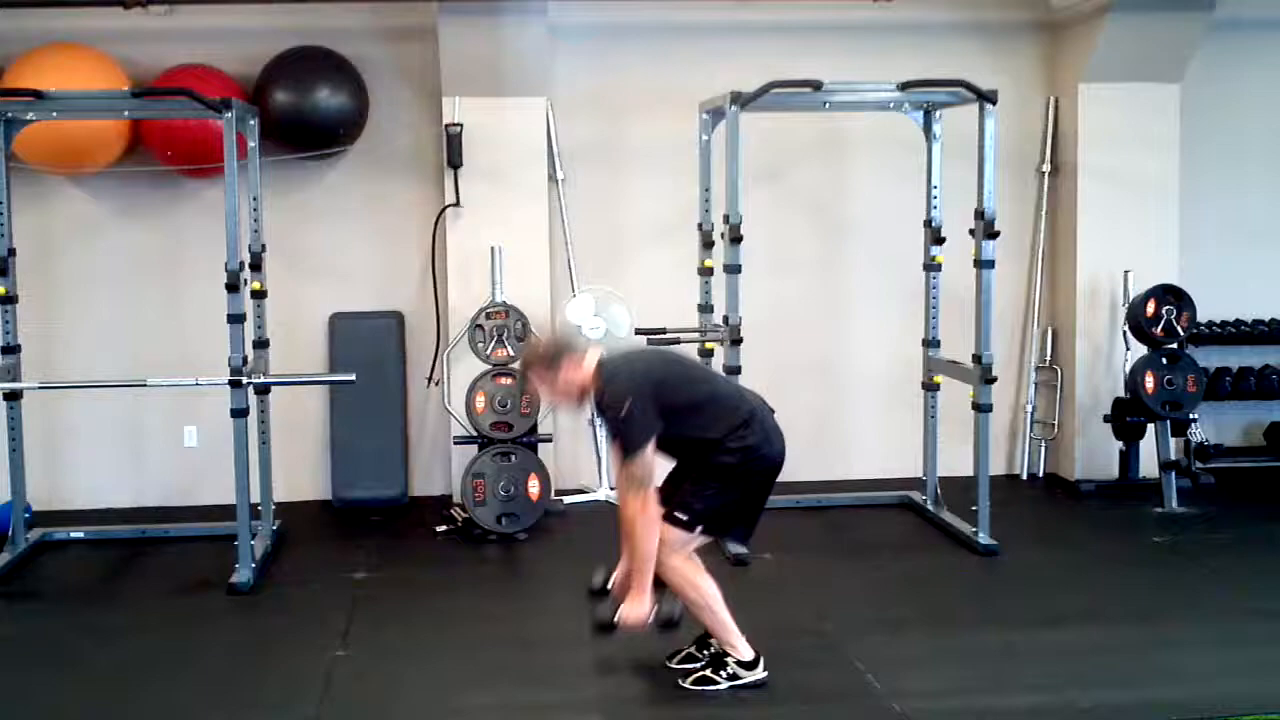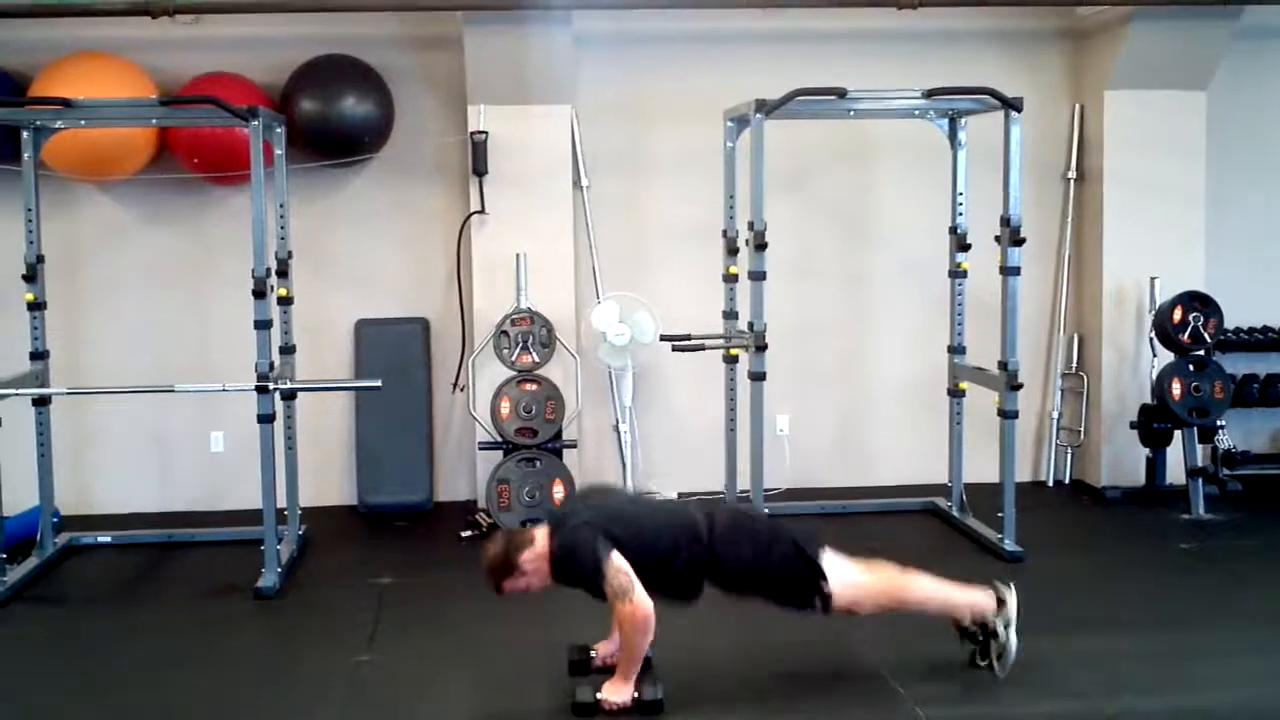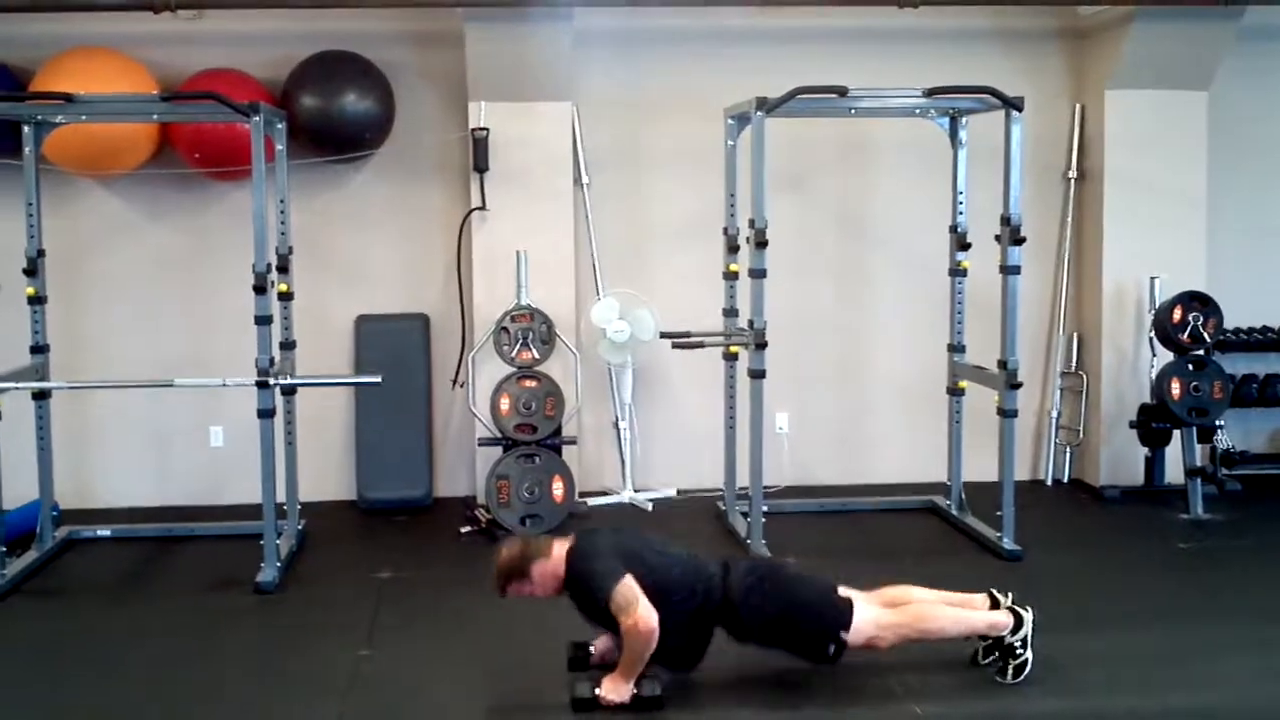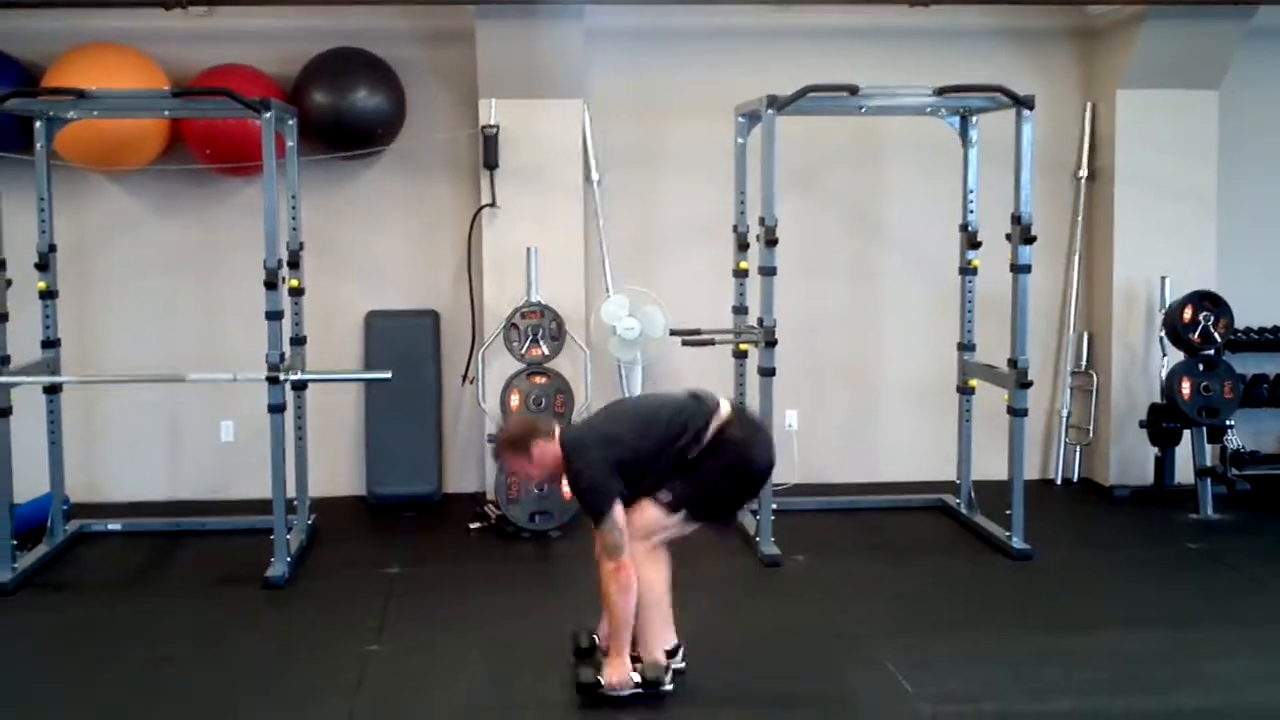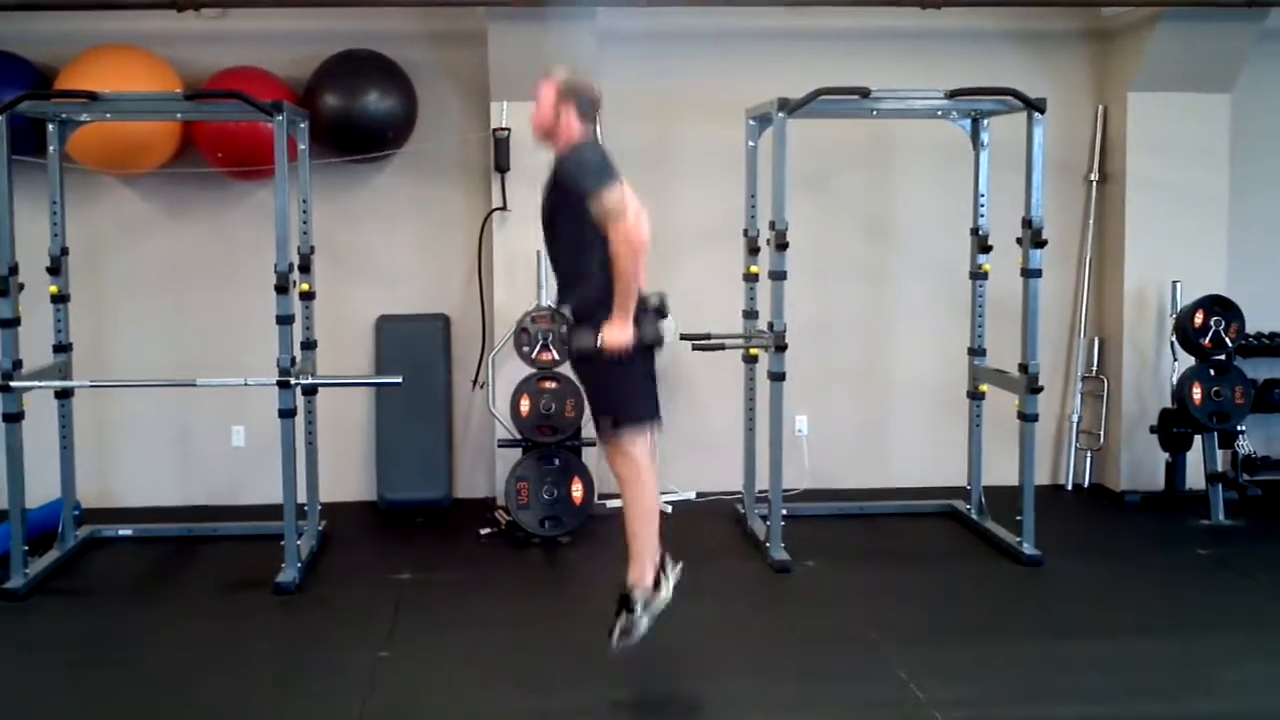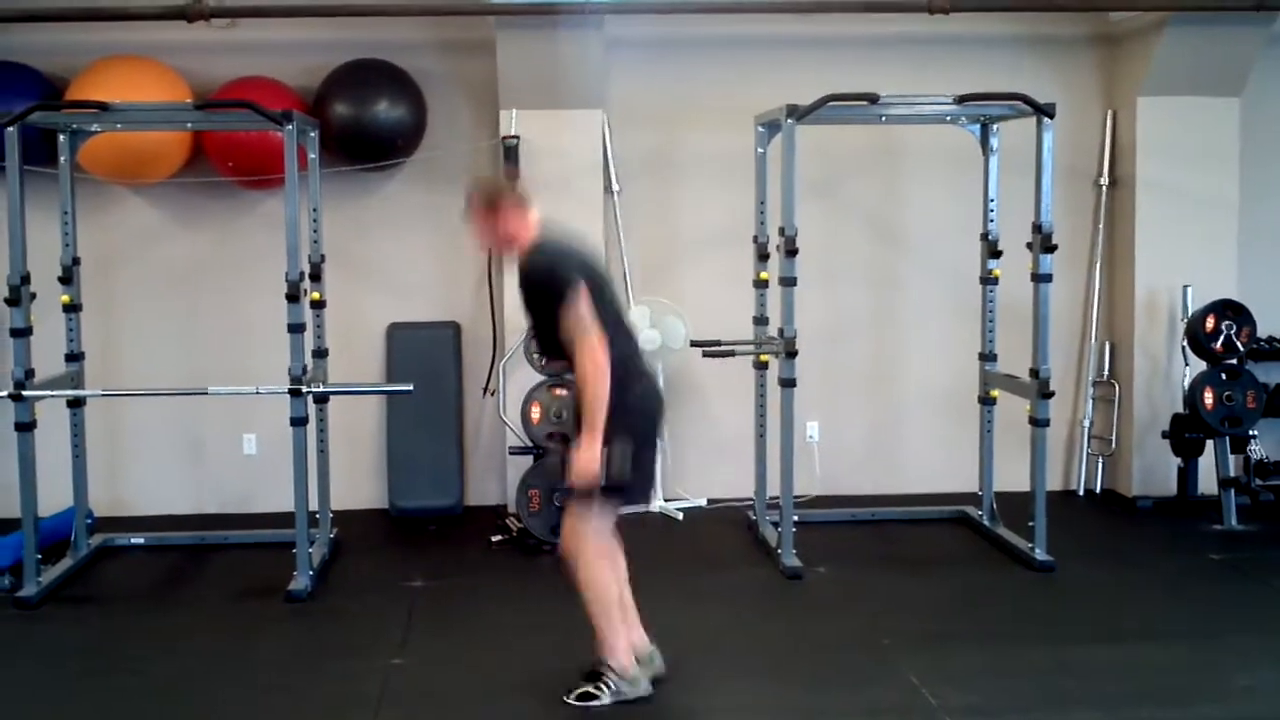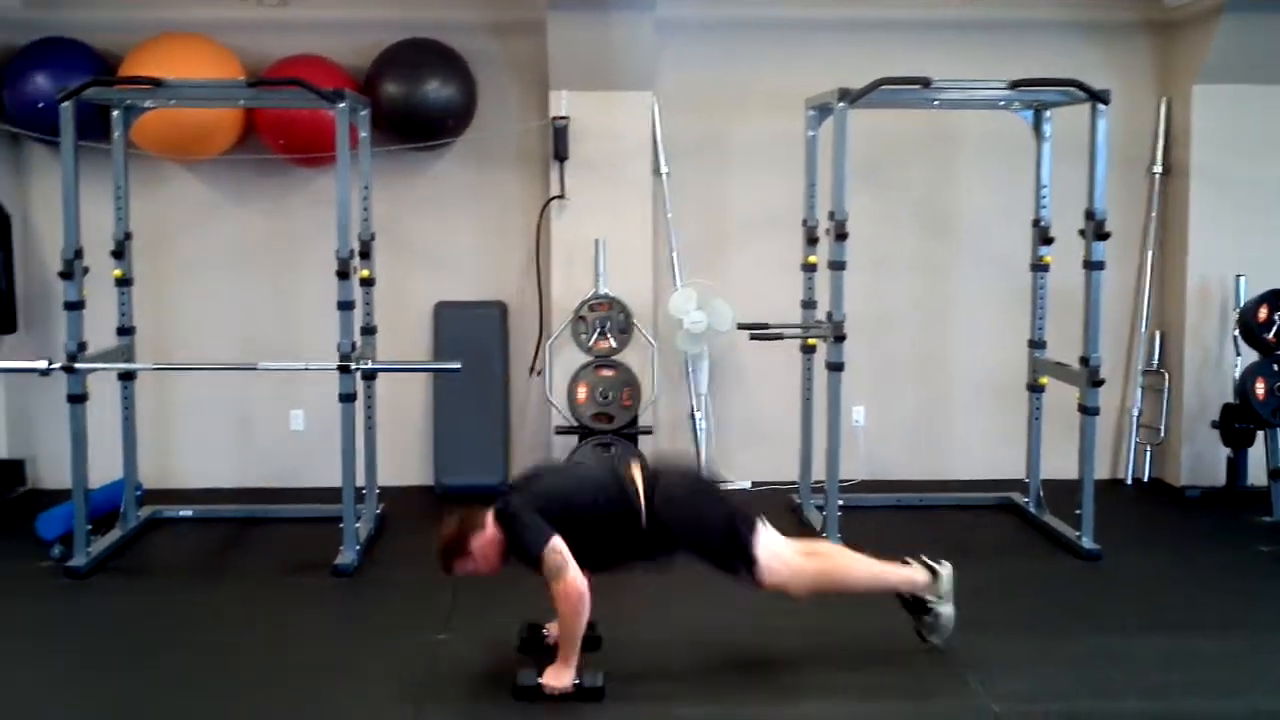
dt=0.5s
person 1, frame 1
left shoulder: (622, 393)
right shoulder: (614, 384)
left elbow: (640, 501)
right elbow: (630, 482)
left wrist: (640, 592)
right wrist: (628, 561)
left hip: (746, 447)
right hip: (725, 437)
left knee: (666, 550)
right knee: (671, 538)
left ankle: (742, 659)
right ankle: (718, 636)
person 1, frame 2
left shoulder: (573, 544)
right shoulder: (571, 518)
left elbow: (638, 608)
left wrist: (624, 679)
right wrist: (619, 639)
left hip: (728, 550)
right hip: (718, 532)
left knee: (854, 593)
right knee: (848, 575)
left ankle: (987, 605)
right ankle: (975, 605)
person 1, frame 3
left shoulder: (587, 566)
right shoulder: (587, 541)
left elbow: (646, 623)
left wrist: (623, 676)
right wrist: (618, 637)
left hip: (742, 599)
right hip: (737, 581)
left knee: (873, 627)
right knee: (867, 607)
left ankle: (1005, 629)
right ankle: (989, 608)
person 1, frame 4
left shoulder: (586, 466)
right shoulder: (580, 444)
left elbow: (616, 562)
right elbow: (609, 543)
left wrist: (618, 656)
right wrist: (611, 620)
left hip: (734, 445)
right hip: (728, 435)
left knee: (634, 536)
right knee: (637, 533)
left ankle: (657, 664)
right ankle: (665, 649)
person 1, frame 5
left shoulder: (578, 161)
right shoulder: (581, 162)
left elbow: (632, 225)
right elbow: (627, 224)
left wrist: (620, 317)
left hip: (610, 329)
right hip: (605, 322)
left knee: (627, 453)
right knee: (627, 450)
left ankle: (645, 583)
right ankle: (652, 565)
person 1, frame 6
left shoulder: (546, 261)
right shoulder: (551, 256)
left elbow: (592, 347)
left wrist: (590, 443)
right wrist: (590, 431)
left hip: (623, 408)
right hip: (625, 402)
left knee: (579, 536)
right knee: (593, 530)
left ankle: (622, 669)
right ankle: (636, 648)
person 1, frame 7
left shoulder: (516, 522)
right shoulder: (520, 506)
left elbow: (574, 590)
left wrist: (564, 663)
right wrist: (568, 620)
left hip: (665, 505)
right hip: (658, 492)
left knee: (783, 570)
right knee: (783, 556)
left ankle: (920, 581)
right ankle: (913, 573)
